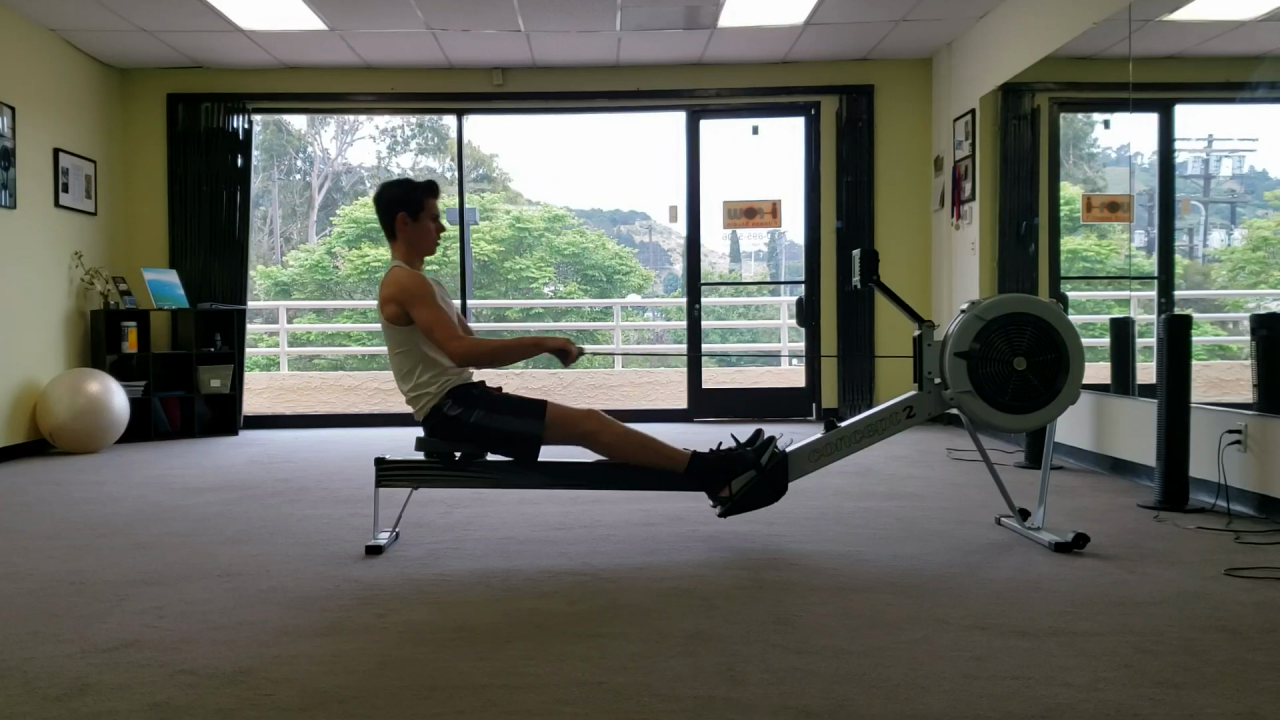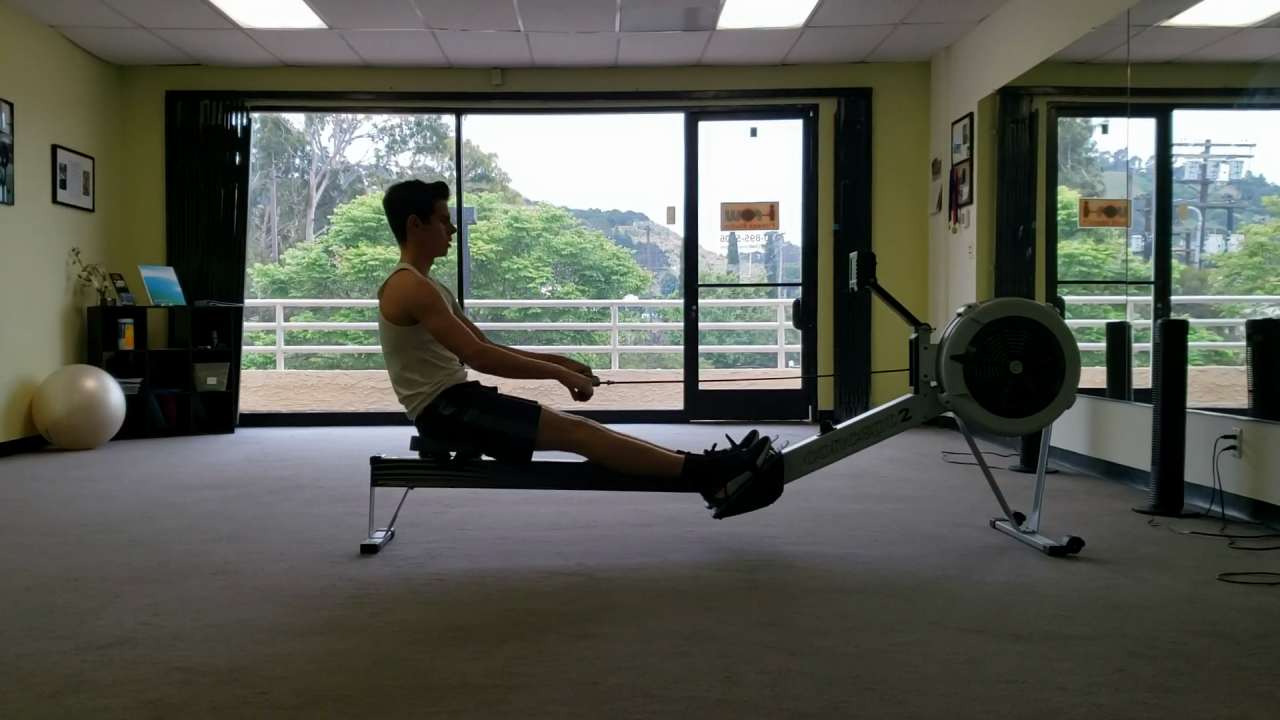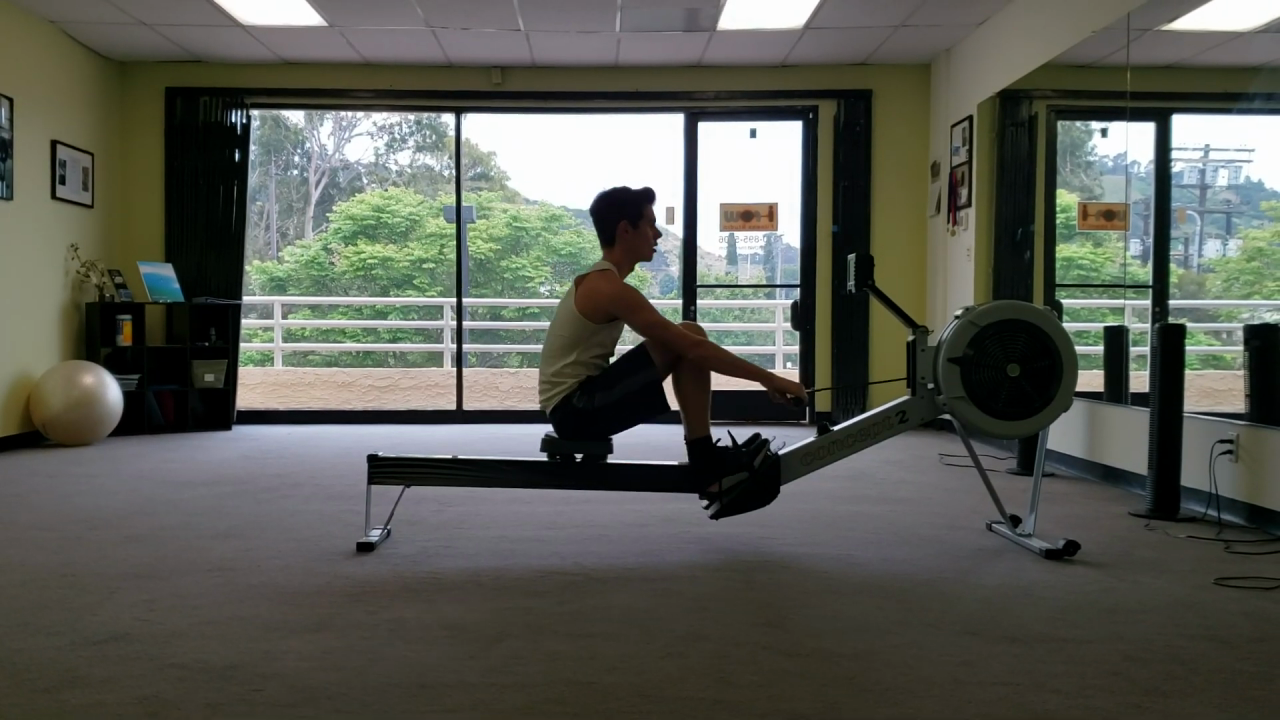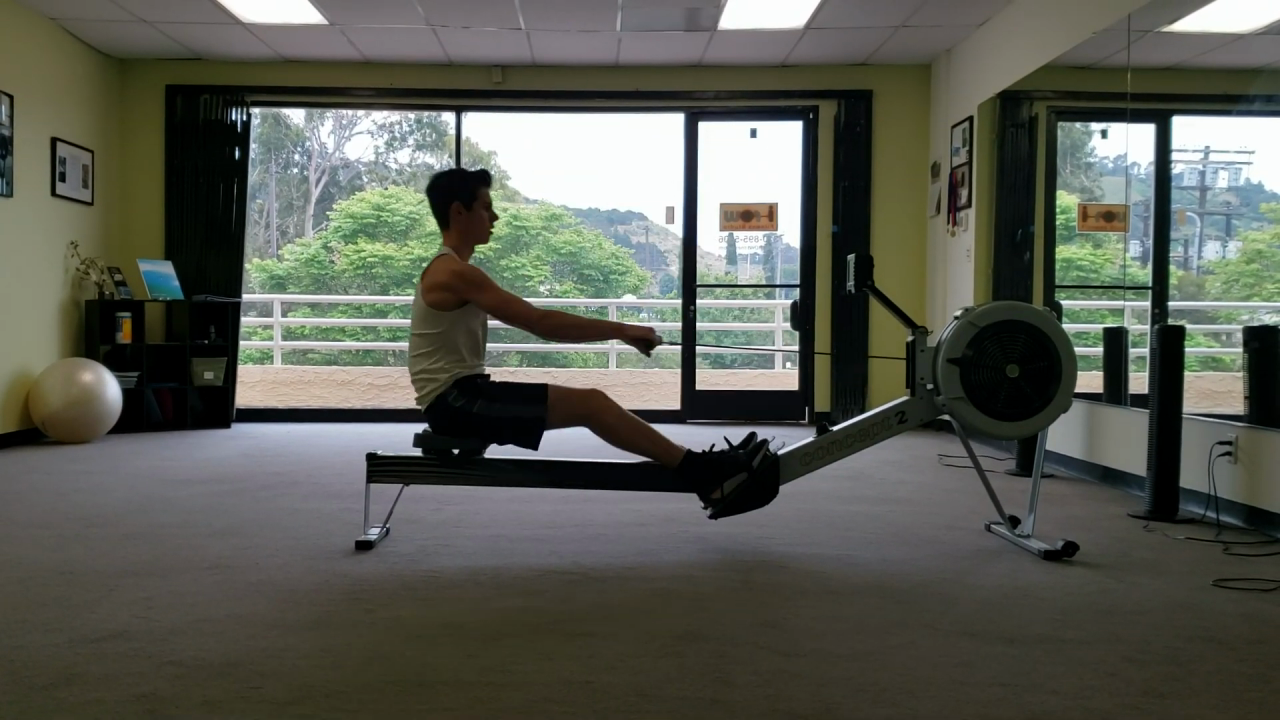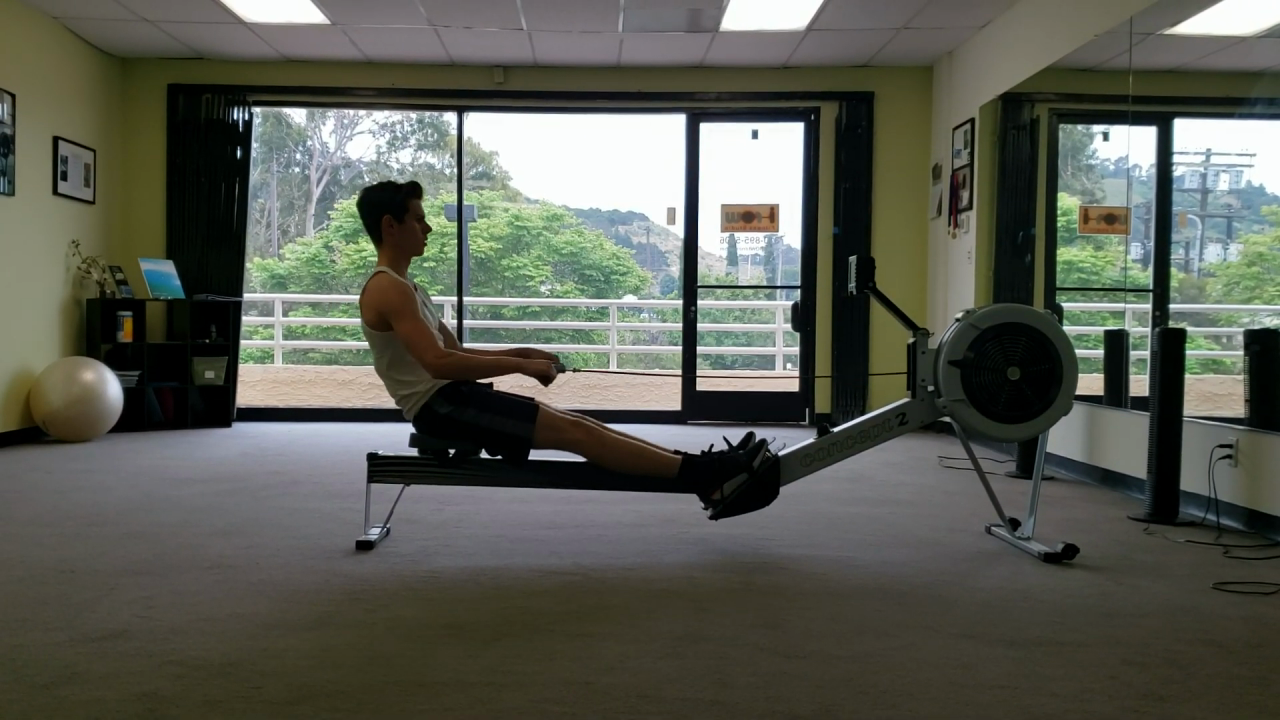
dt=1s
person 1, frame 1
left shoulder: (417, 282)
right shoulder: (404, 283)
left elbow: (467, 346)
right elbow: (465, 352)
left wrist: (544, 344)
right wrist: (542, 343)
left hip: (460, 402)
right hip: (449, 410)
left knee: (585, 422)
right knee: (585, 425)
left ankle: (709, 467)
right ankle: (709, 472)
person 1, frame 2
left shoulder: (427, 286)
right shoulder: (409, 286)
left elbow: (486, 347)
right elbow: (479, 358)
left wrist: (552, 360)
right wrist: (558, 373)
left hip: (457, 401)
right hip: (444, 409)
left knee: (580, 427)
right knee: (576, 431)
left ankle: (702, 467)
right ankle: (705, 474)
person 1, frame 3
left shoulder: (600, 281)
right shoulder: (610, 289)
left elbow: (691, 345)
right elbow: (694, 348)
left wrist: (760, 377)
right wrist: (769, 379)
left hip: (577, 404)
right hip: (576, 409)
left knee: (688, 337)
right knee: (691, 343)
left ankle: (708, 458)
right ankle: (706, 458)
person 1, frame 4
left shoulder: (454, 269)
right shoulder: (452, 272)
left elbow: (535, 319)
right elbow: (541, 323)
left wrist: (615, 330)
right wrist: (619, 330)
left hip: (463, 398)
right hip: (454, 404)
left knee: (591, 404)
right knee: (592, 403)
left ankle: (696, 468)
right ankle: (701, 471)
person 1, frame 5
left shoulder: (403, 286)
right shoulder: (388, 288)
left elbow: (452, 354)
right elbow: (438, 364)
left wrist: (516, 354)
right wrist: (516, 363)
left hip: (454, 399)
right hip: (440, 407)
left knee: (578, 423)
right knee: (573, 431)
left ankle: (701, 467)
right ankle: (701, 474)
